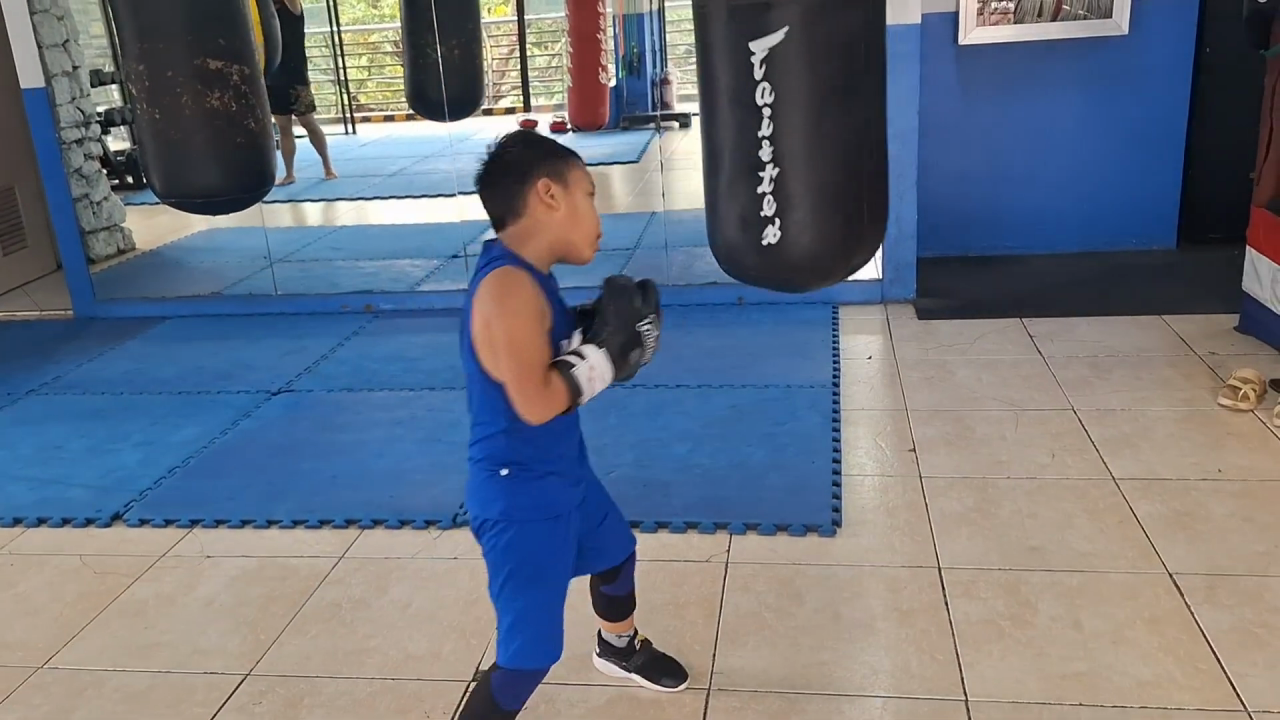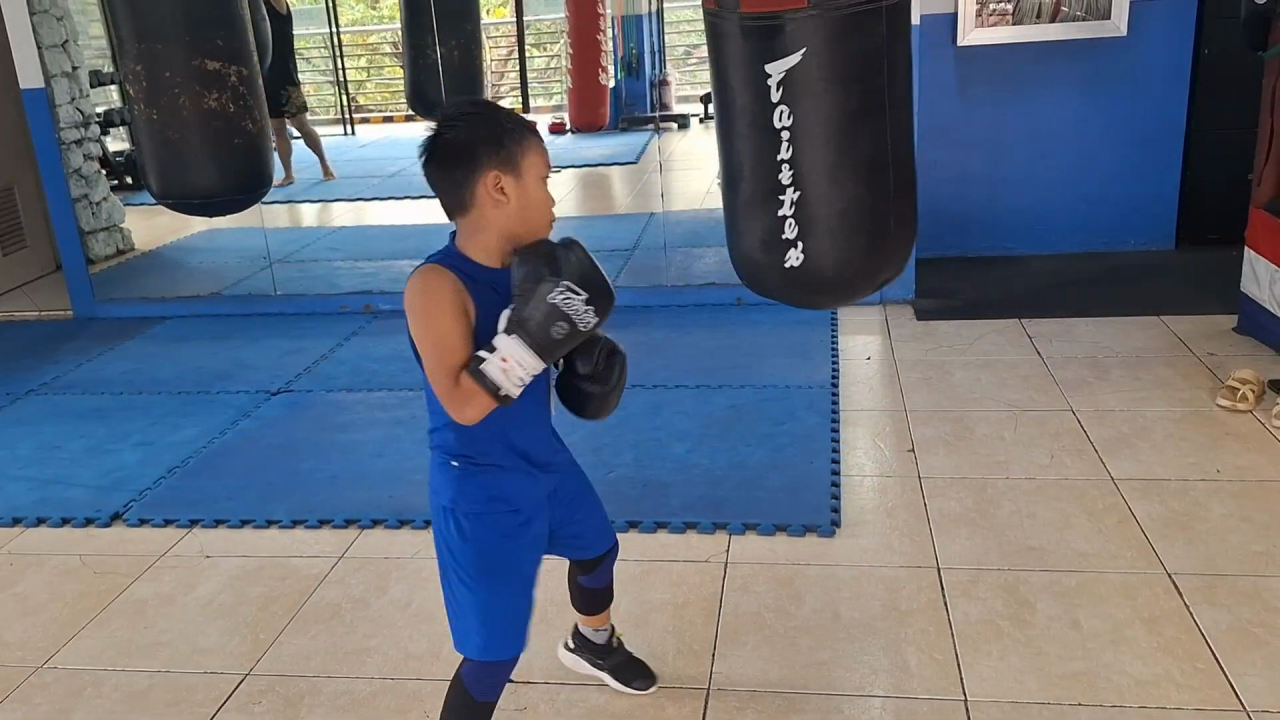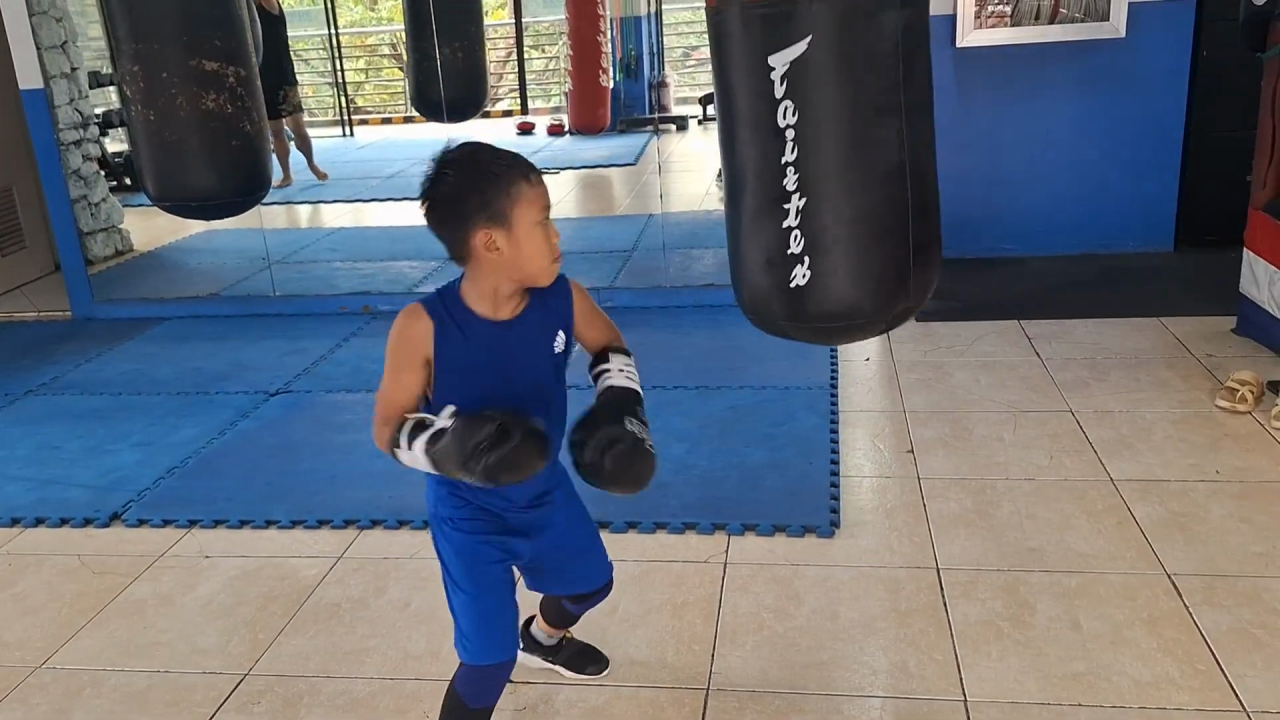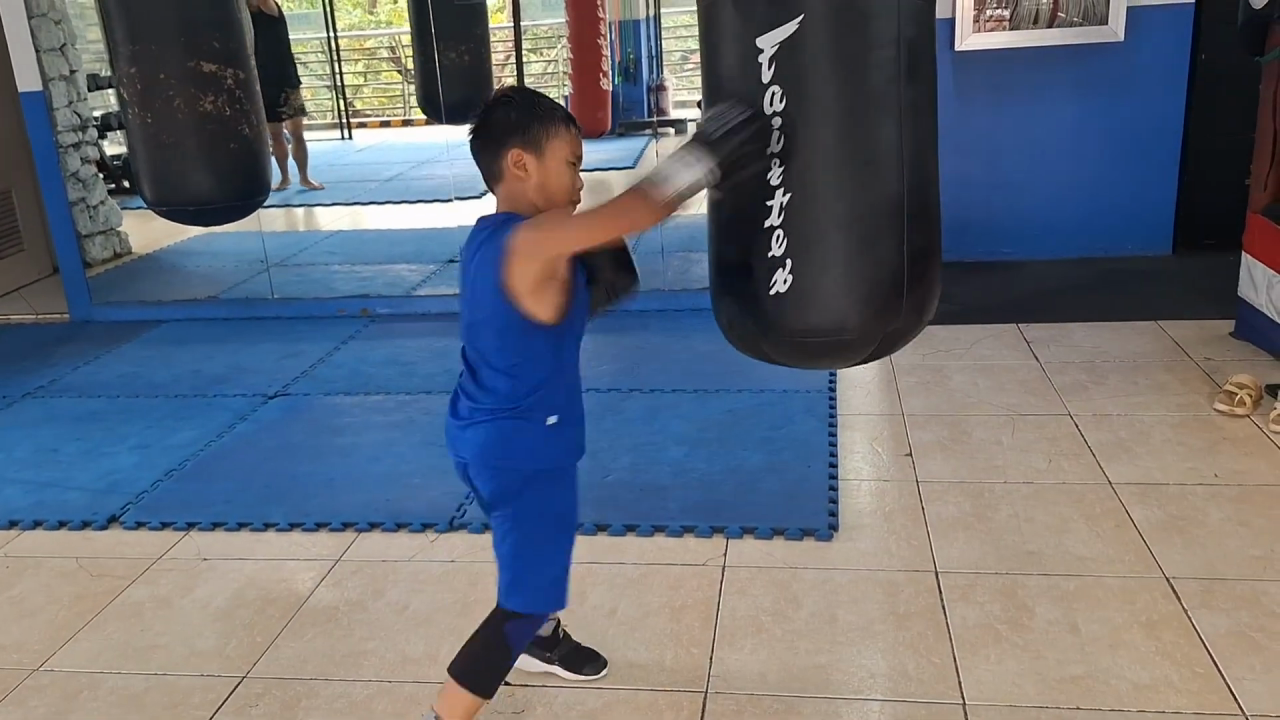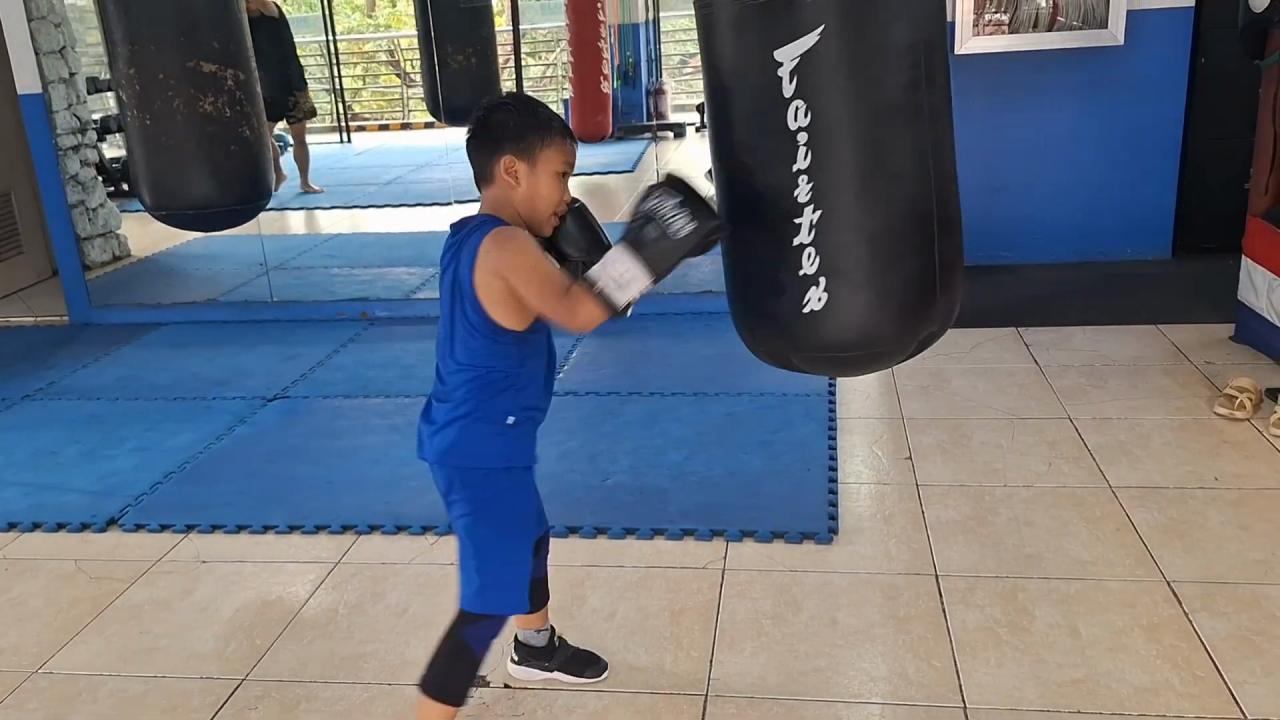
dt=0.2s
person 1, frame 1
left shoulder: (521, 274)
right shoulder: (508, 287)
right elbow: (538, 403)
left wrist: (593, 328)
right wrist: (609, 349)
left hip: (560, 476)
right hip: (519, 494)
left knee: (615, 555)
right knee: (530, 654)
left ankle: (620, 647)
person 1, frame 2
left shoulder: (524, 257)
right shoulder: (435, 286)
right elbow: (465, 403)
left wrist: (590, 350)
right wrist: (534, 332)
left hip: (542, 460)
right hip: (479, 490)
left knee: (596, 548)
right knee: (497, 646)
left ankle: (593, 641)
person 1, frame 3
left shoulder: (560, 296)
right shoulder: (422, 325)
left elbow: (609, 343)
right elbow: (389, 431)
left wrist: (623, 410)
right wrist: (450, 446)
left hip: (546, 493)
right hip: (472, 515)
left knee: (590, 582)
right knee: (489, 657)
left ankle: (545, 638)
person 1, frame 4
left shoulder: (489, 237)
right shoulder: (534, 239)
right elbow: (629, 211)
left wrist: (584, 285)
right wrist: (708, 153)
left hip: (485, 437)
right hip: (519, 448)
left knee: (540, 560)
right knee: (525, 601)
left ankle: (540, 638)
person 1, frame 5
left shoulder: (472, 237)
right shoulder: (508, 245)
right elbow: (575, 312)
left wrist: (560, 246)
right wrist: (647, 250)
left hip: (462, 438)
right hip: (486, 448)
left knee: (528, 538)
right knee: (487, 604)
left ankle: (535, 644)
